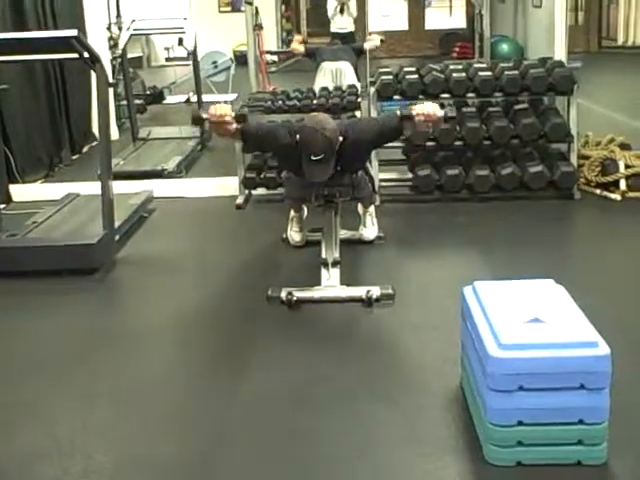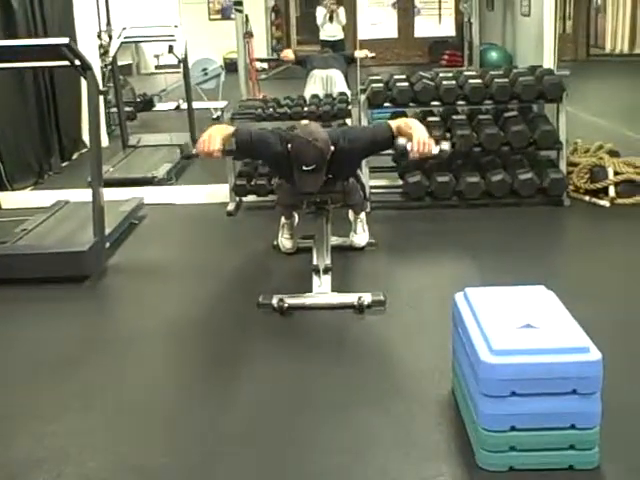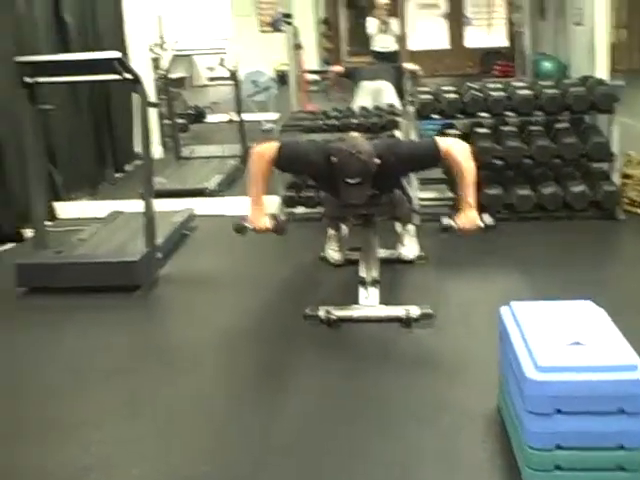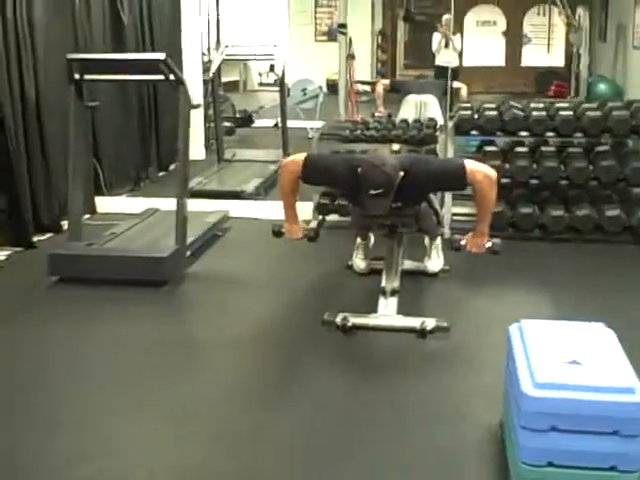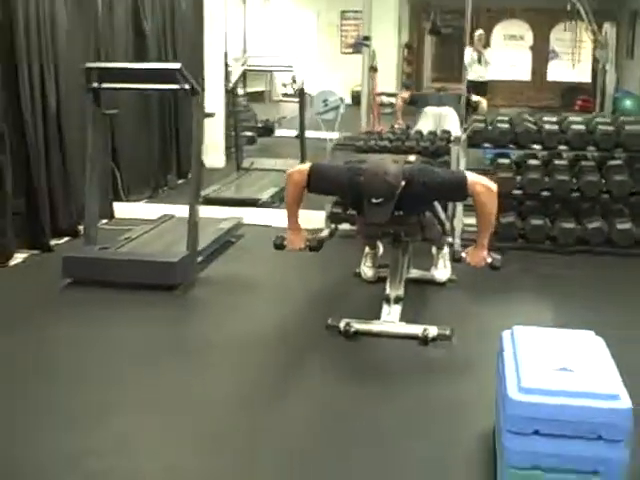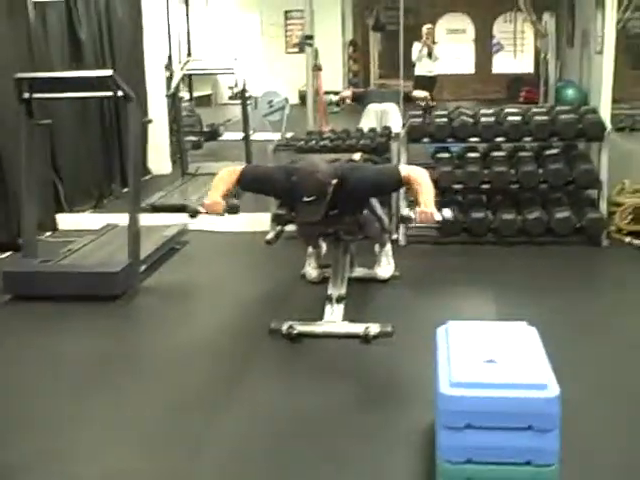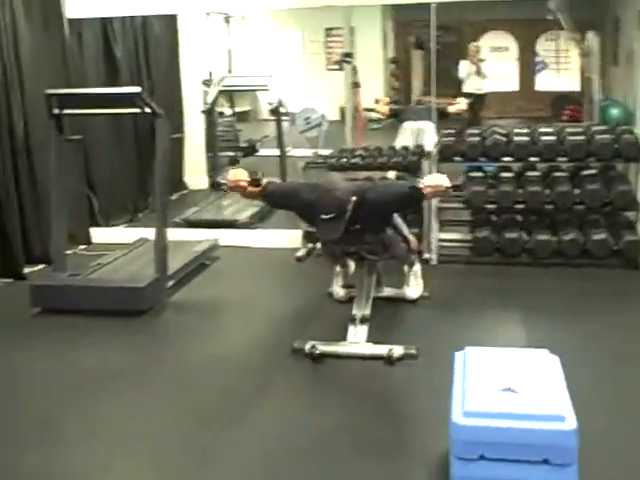
dt=0.4s
person 1, frame 1
left shoulder: (359, 134)
right shoulder: (282, 137)
left elbow: (412, 115)
right elbow: (232, 127)
left wrist: (426, 110)
right wrist: (219, 121)
left hip: (350, 173)
left knee: (364, 195)
right knee: (294, 197)
left ankle: (367, 210)
right ankle: (297, 213)
person 1, frame 2
left shoulder: (350, 143)
right shoulder: (275, 146)
left elbow: (406, 124)
right elbow: (221, 131)
left wrist: (420, 136)
right wrist: (210, 140)
left hip: (341, 180)
left knee: (356, 201)
right knee: (286, 203)
left ankle: (358, 216)
right ankle: (288, 220)
person 1, frame 3
left shoulder: (394, 155)
right shoulder: (320, 159)
left elbow: (457, 147)
right elbow: (261, 151)
left wrist: (468, 208)
right wrist: (257, 209)
left hip: (387, 192)
left ankle: (406, 228)
right ankle: (335, 231)
person 1, frame 4
left shoulder: (420, 170)
right shoulder: (346, 170)
left elbow: (484, 174)
right elbow: (289, 165)
left wrist: (480, 232)
right wrist: (292, 221)
left hip: (413, 203)
left ankle: (434, 242)
right ankle: (363, 241)
person 1, frame 5
left shoulder: (422, 181)
right shoulder: (350, 179)
left elbow: (485, 187)
right elbow: (295, 174)
left wrist: (480, 246)
right wrist: (294, 229)
left hip: (417, 214)
right ankle: (372, 250)
person 1, frame 6
left shoulder: (356, 179)
right shoulder: (283, 179)
left elbow: (414, 172)
right elbow: (232, 172)
left wrist: (428, 201)
right wrist: (215, 195)
left hip: (354, 212)
left ankle: (384, 247)
right ankle: (315, 250)
person 1, frame 7
left shoulder: (378, 197)
right shoulder: (306, 197)
left elbow: (434, 185)
right elbow: (258, 187)
left wrist: (439, 182)
right wrist: (240, 180)
left hip: (380, 231)
left ankle: (412, 265)
right ankle: (343, 267)
